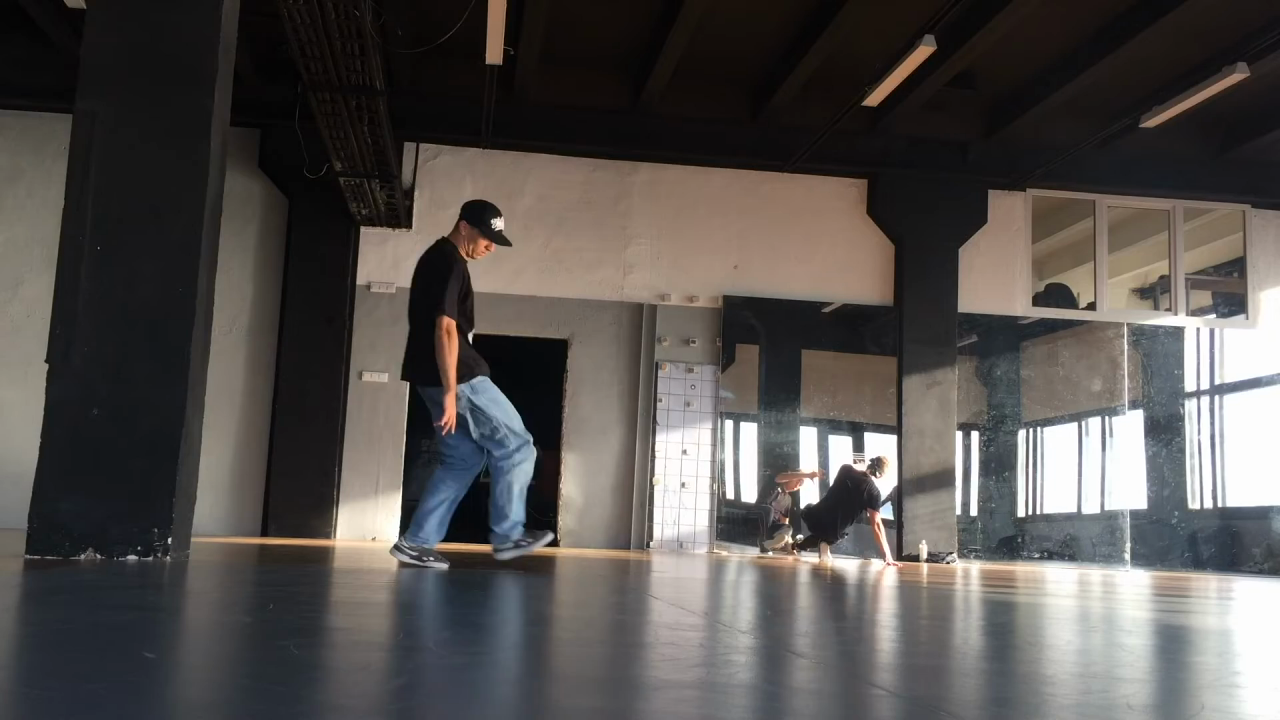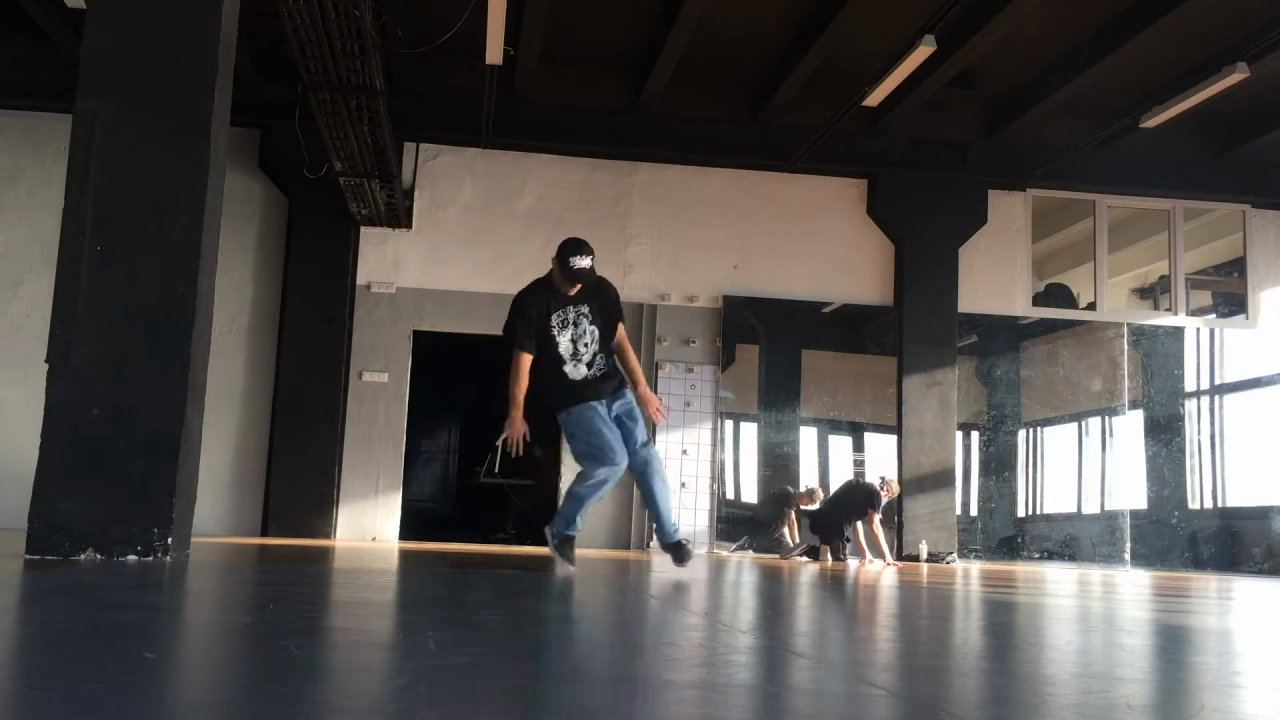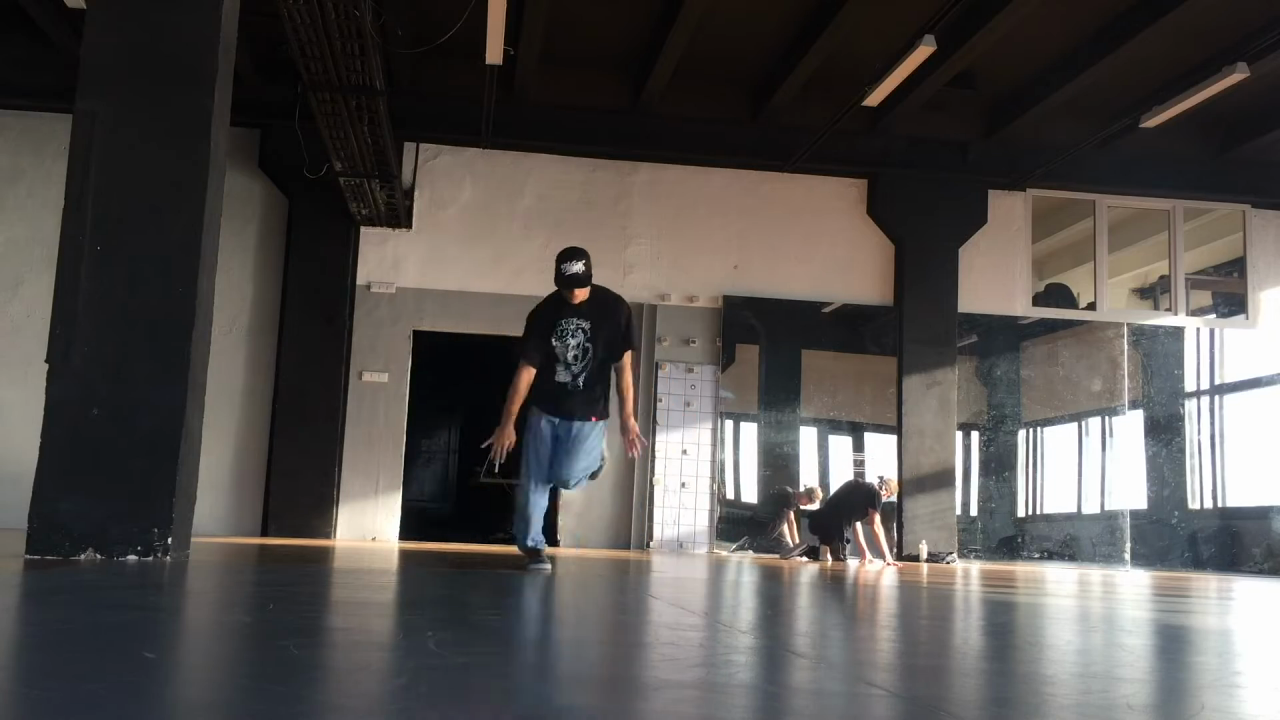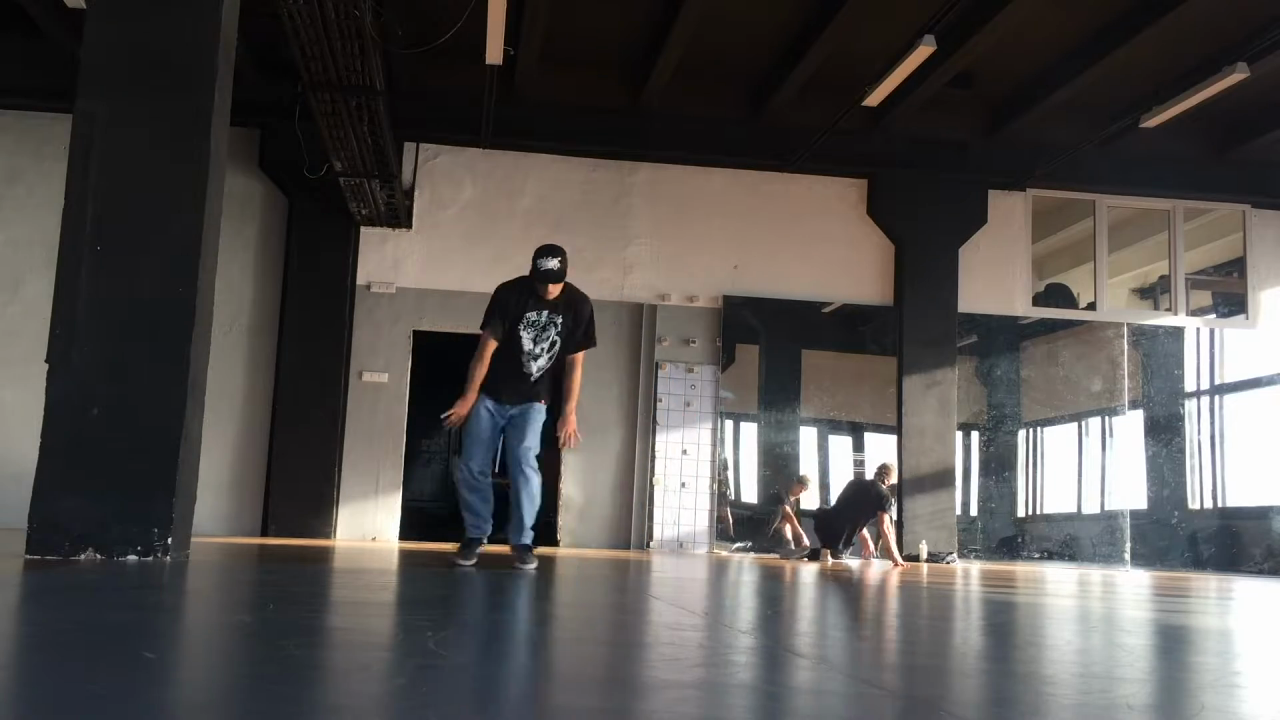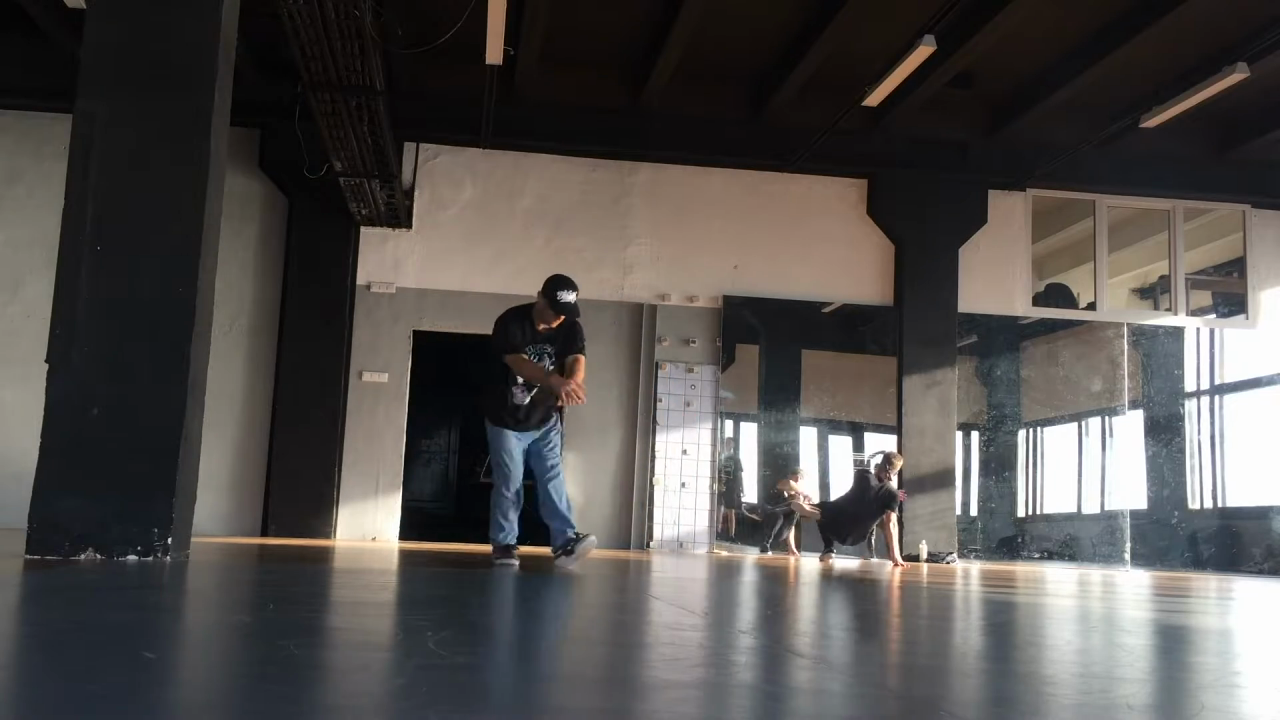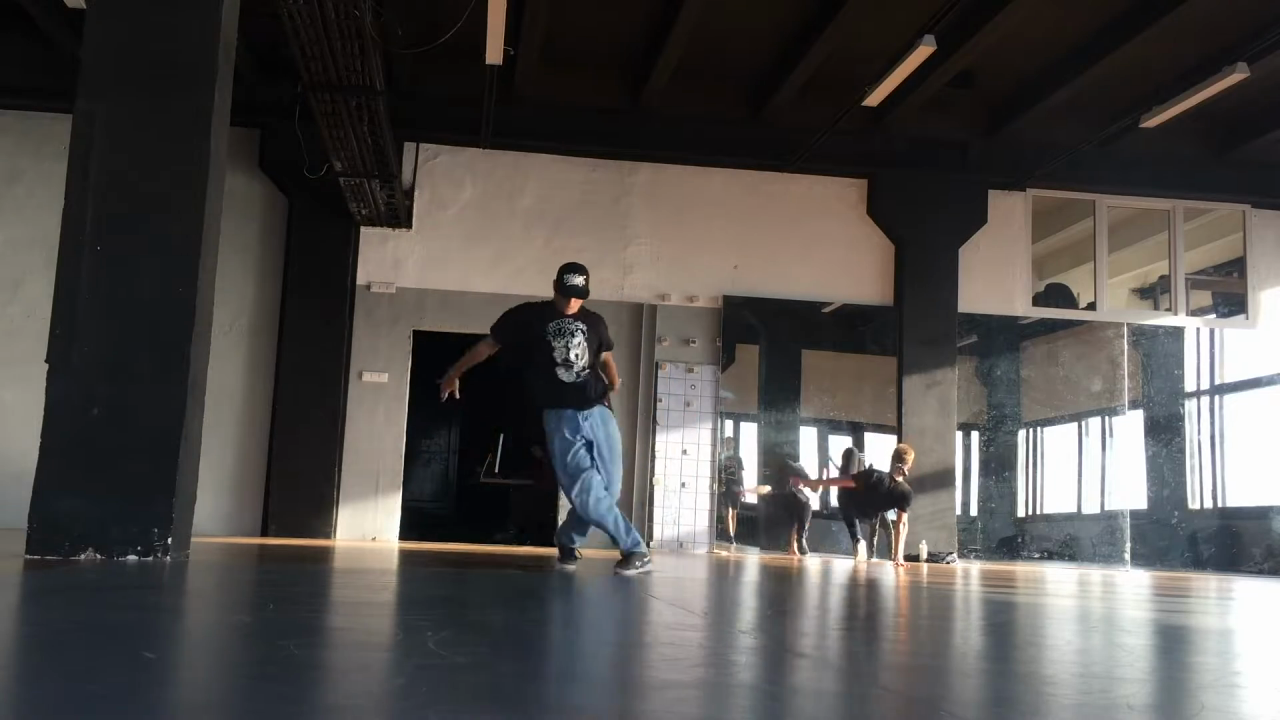
dt=0.5s
person 1, frame 1
left shoulder: (438, 257)
right shoulder: (448, 265)
right elbow: (445, 329)
right wrist: (451, 392)
left hip: (432, 378)
right hip: (459, 377)
left knee: (462, 459)
right knee: (516, 446)
left ankle: (417, 543)
right ankle: (508, 536)
person 1, frame 2
left shoulder: (602, 291)
right shoulder: (530, 302)
left elbow: (620, 341)
right elbow: (522, 362)
left wrist: (642, 388)
right wrist: (516, 414)
left hip: (615, 392)
right hip: (575, 402)
left knee: (644, 457)
right knee: (611, 459)
left ankle: (669, 536)
right ankle: (563, 529)
person 1, frame 3
left shoulder: (614, 308)
right shoulder: (545, 313)
left elbow: (623, 367)
right elbow: (527, 369)
left wrist: (628, 419)
right wrist: (507, 424)
left hip: (587, 413)
right hip: (545, 410)
left knee: (568, 475)
right knee: (533, 480)
left ankle: (592, 455)
right ankle: (532, 545)
person 1, frame 4
left shoulder: (579, 306)
right shoulder: (509, 294)
left elbow: (575, 362)
right elbow: (487, 346)
left wrist: (569, 411)
right wrist: (469, 396)
left hip: (531, 400)
right hip: (491, 396)
left knee: (524, 464)
right knee: (473, 465)
left ankle: (522, 541)
right ankle: (475, 535)
person 1, frame 5
left shoulder: (570, 329)
right shoulder: (510, 323)
left elbow: (578, 365)
right elbow: (519, 366)
left wrist: (569, 384)
right wrist: (558, 381)
left hip: (545, 417)
right hip: (505, 418)
left knee: (550, 473)
right knee: (510, 482)
right ankle: (504, 541)
person 1, frame 6
left shoulder: (594, 321)
right shoulder: (528, 315)
right elbow: (489, 345)
left wrist: (613, 379)
right wrist: (455, 373)
left hip: (597, 412)
right hip: (561, 414)
left knee: (608, 487)
right knee: (585, 486)
left ankle: (568, 539)
right ankle: (632, 548)
